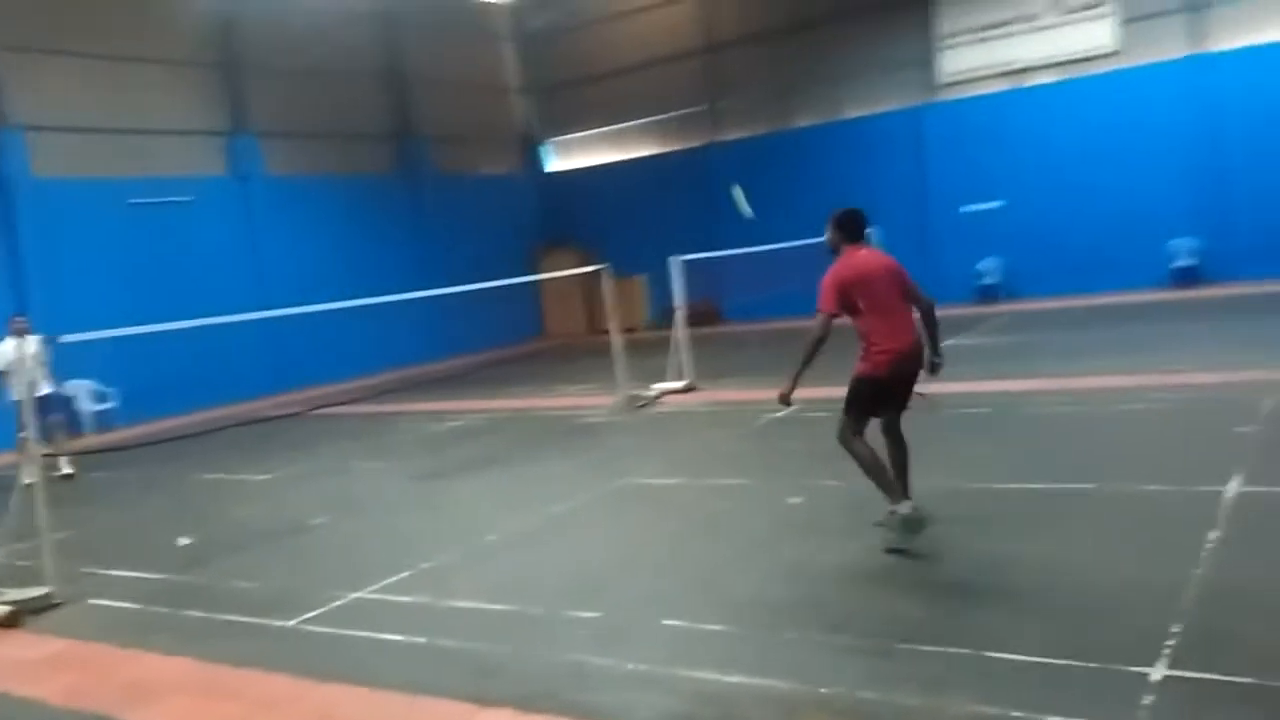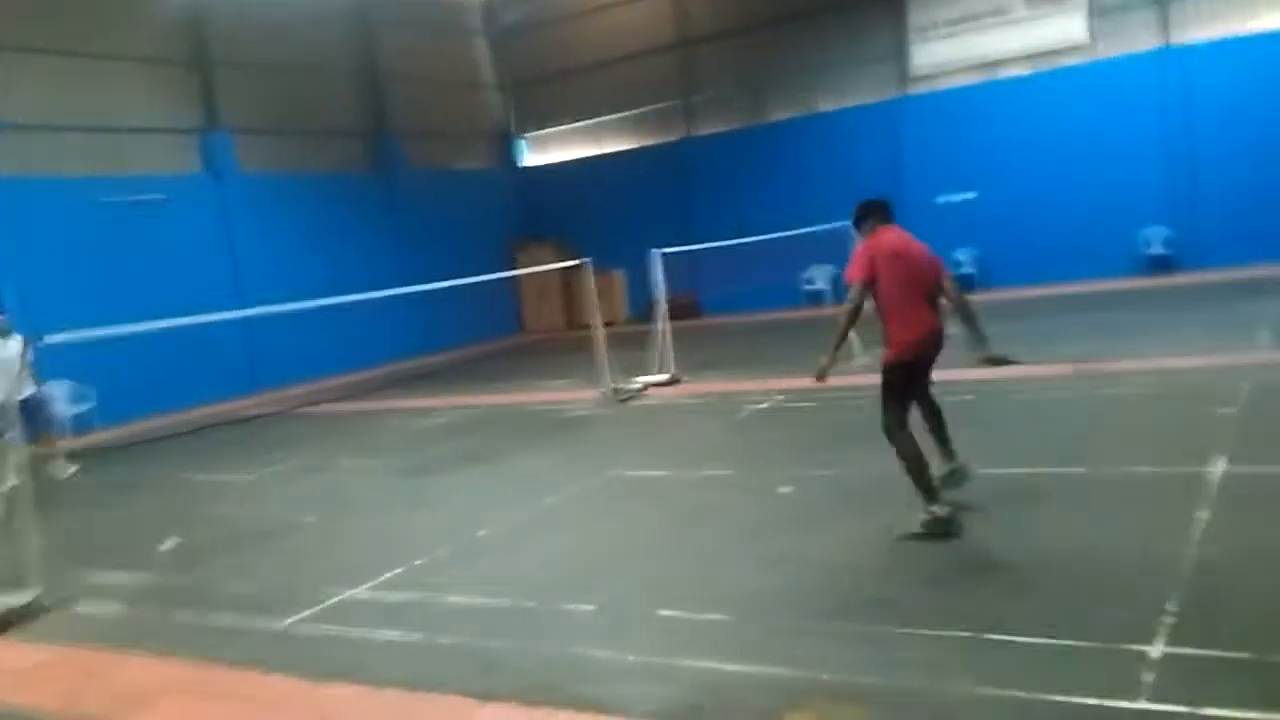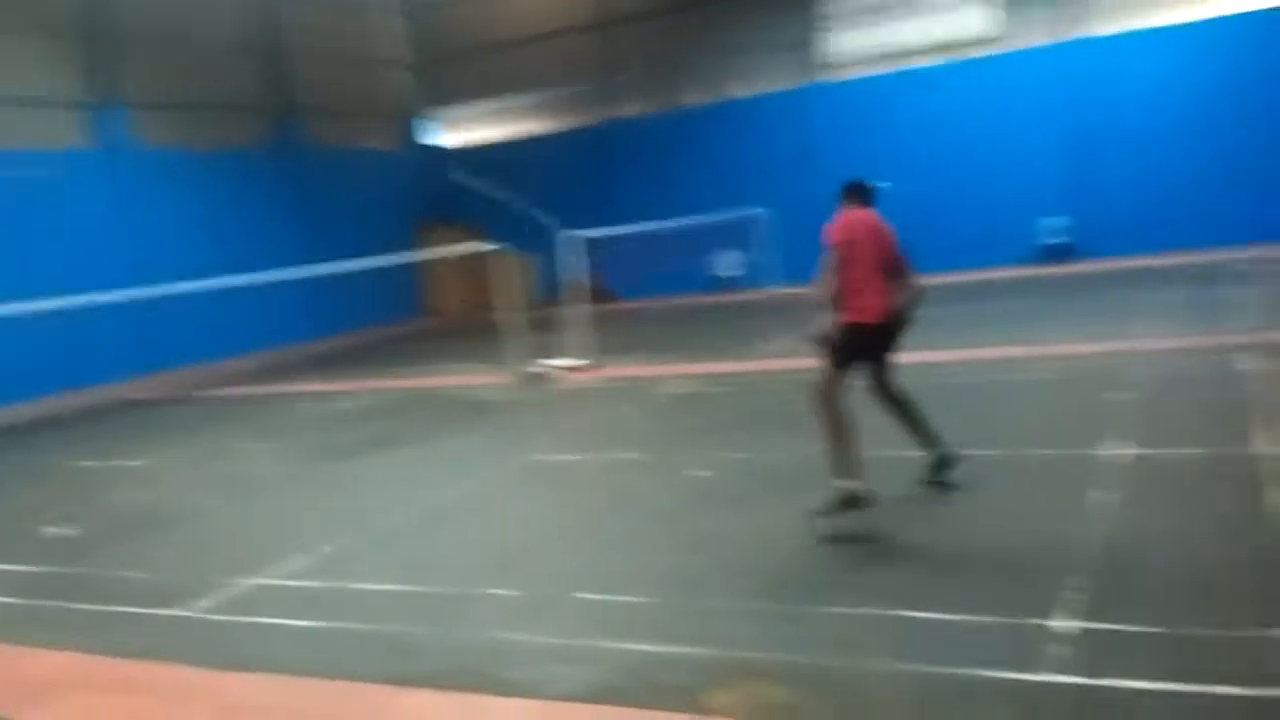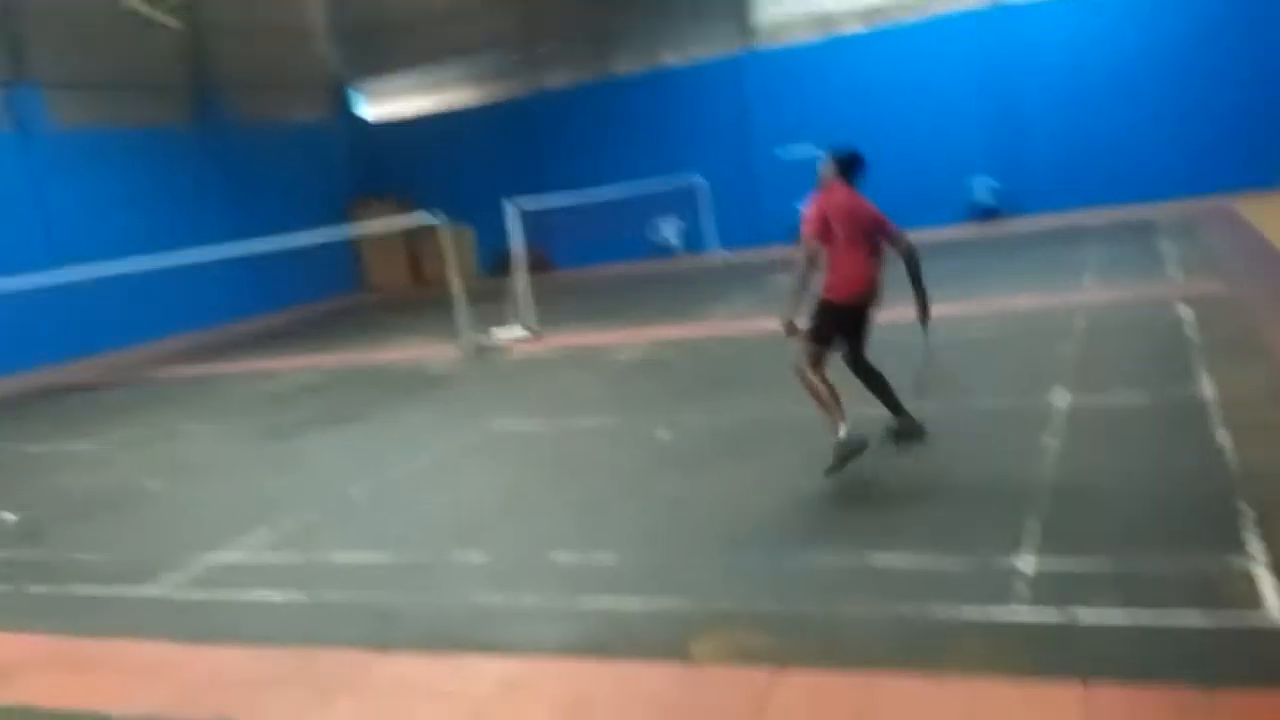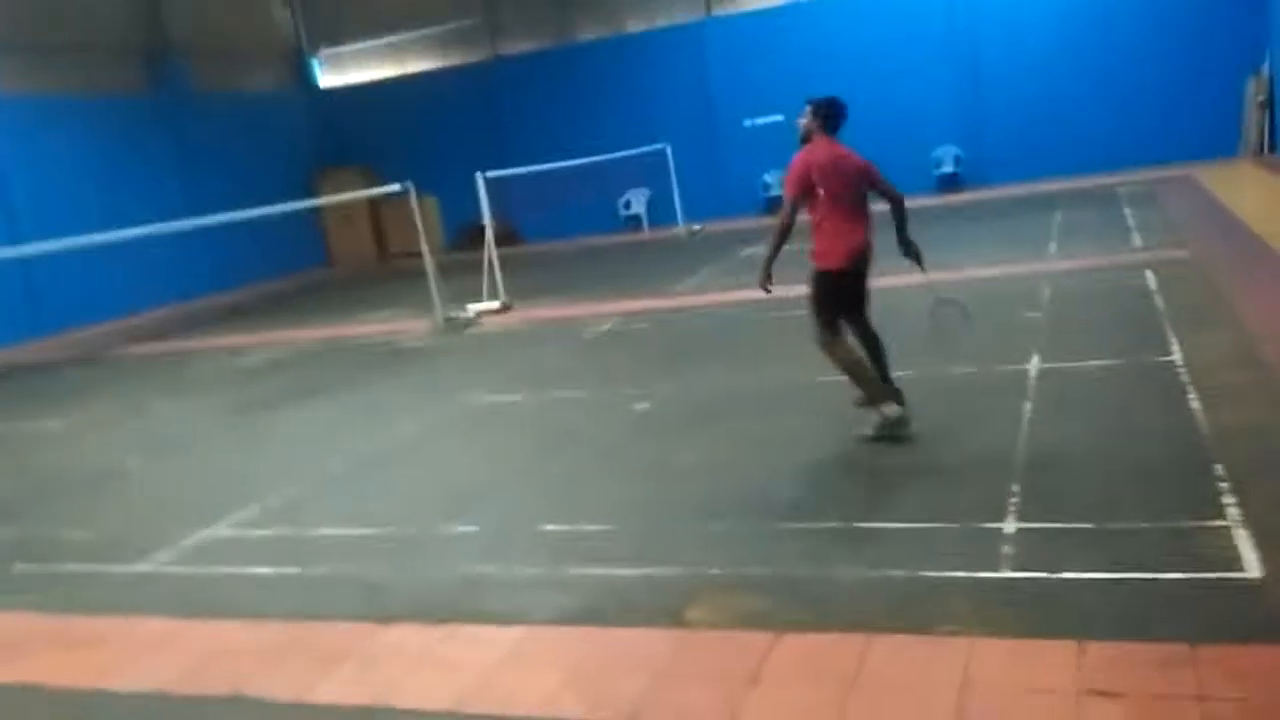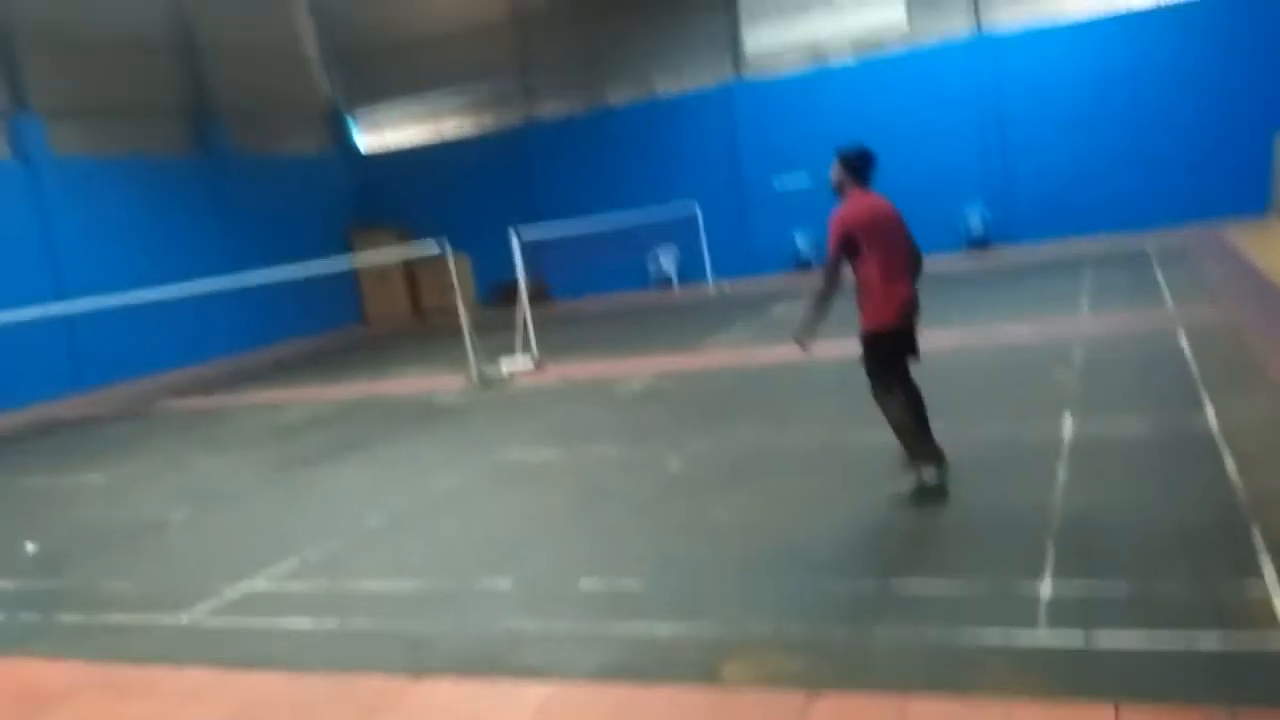
dt=0.2s
person 1, frame 1
left shoulder: (838, 273)
right shoulder: (887, 262)
left elbow: (820, 333)
right elbow: (926, 307)
left wrist: (793, 381)
right wrist: (934, 350)
left hip: (880, 361)
right hip: (911, 354)
left knee: (850, 434)
right knee: (891, 426)
left ankle: (903, 509)
right ankle: (903, 507)
person 1, frame 2
left shoulder: (868, 249)
right shoulder: (921, 249)
left elbow: (854, 303)
right elbow: (954, 297)
left wrist: (830, 356)
right wrist: (979, 340)
left hip: (904, 342)
right hip: (930, 337)
left knee: (894, 424)
right knee: (919, 393)
left ankle: (938, 511)
right ankle: (950, 464)
person 1, frame 3
left shoulder: (844, 221)
right shoulder: (885, 231)
left elbow: (833, 268)
right elbow: (909, 288)
left wrist: (827, 319)
right wrist: (897, 322)
left hip: (859, 317)
right hip: (886, 316)
left knee: (826, 391)
right knee: (882, 385)
left ankle: (848, 485)
right ankle: (938, 452)
person 1, frame 4
left shoulder: (823, 202)
right shoulder: (868, 210)
left elbow: (809, 254)
right elbow: (906, 250)
left wrist: (792, 307)
right wrist: (920, 297)
left hip: (840, 295)
right hip: (863, 293)
left knee: (807, 365)
right knee: (856, 359)
left ankle: (844, 433)
right ankle: (906, 422)
person 1, frame 5
left shoulder: (804, 159)
right shoulder: (854, 160)
left elbow: (787, 218)
right elbow: (894, 198)
left wrist: (768, 264)
right wrist: (903, 238)
left hip: (832, 259)
right hip: (859, 252)
left knee: (830, 338)
right knee: (857, 321)
left ankle: (890, 409)
right ankle: (886, 391)
person 1, frame 6
left shoulder: (844, 215)
right shoulder: (886, 208)
left elbow: (831, 278)
right elbow: (915, 256)
left wrist: (809, 324)
left hip: (880, 315)
right hip: (903, 306)
left knee: (885, 392)
right knee: (900, 379)
left ankle: (929, 473)
right ankle: (929, 452)
